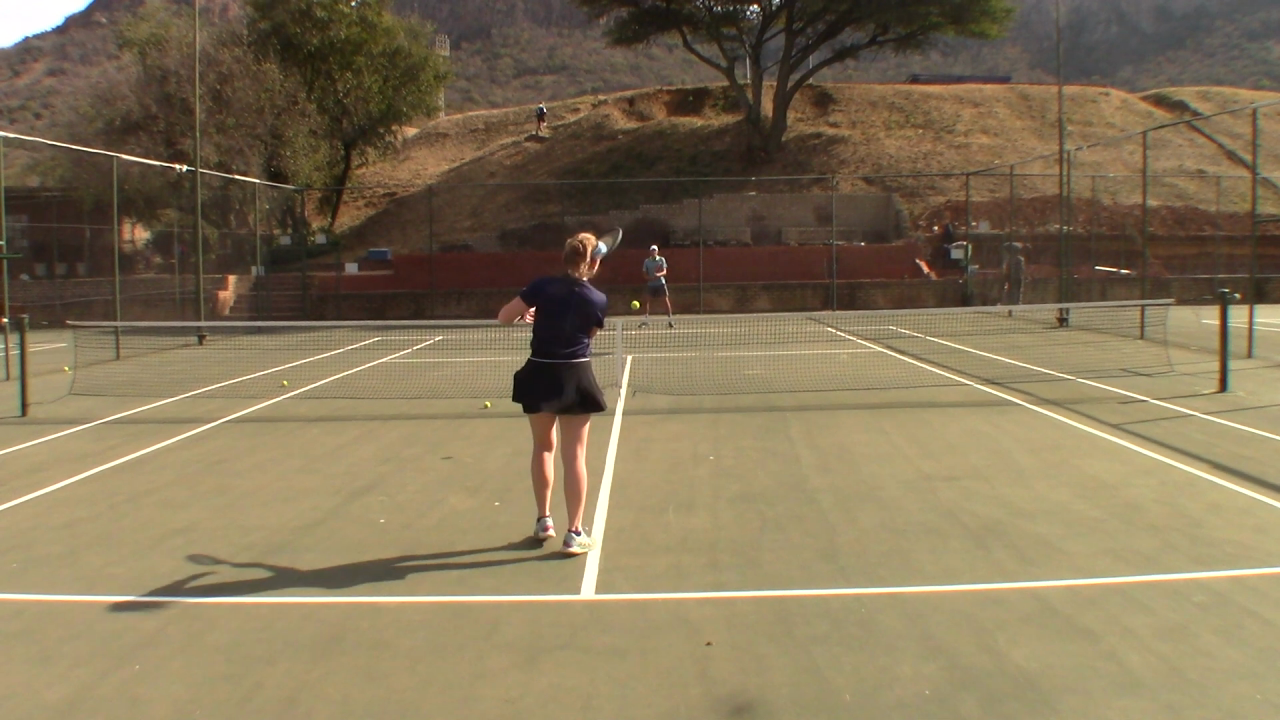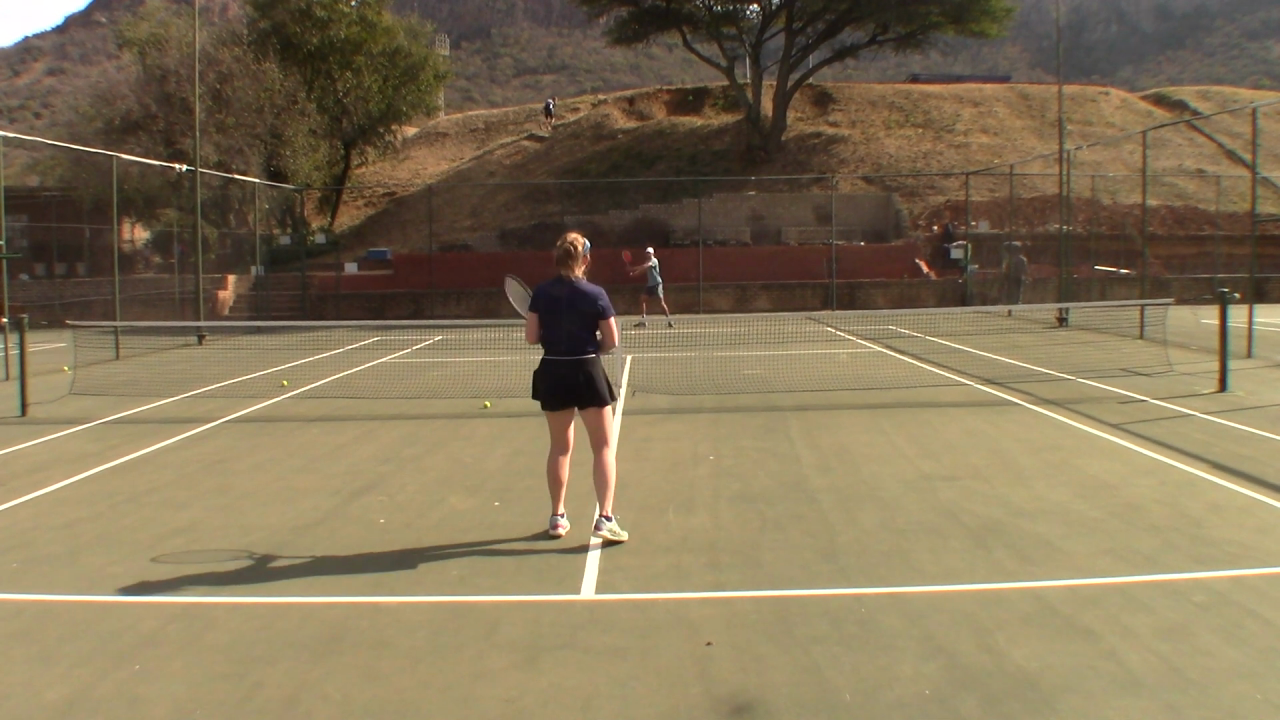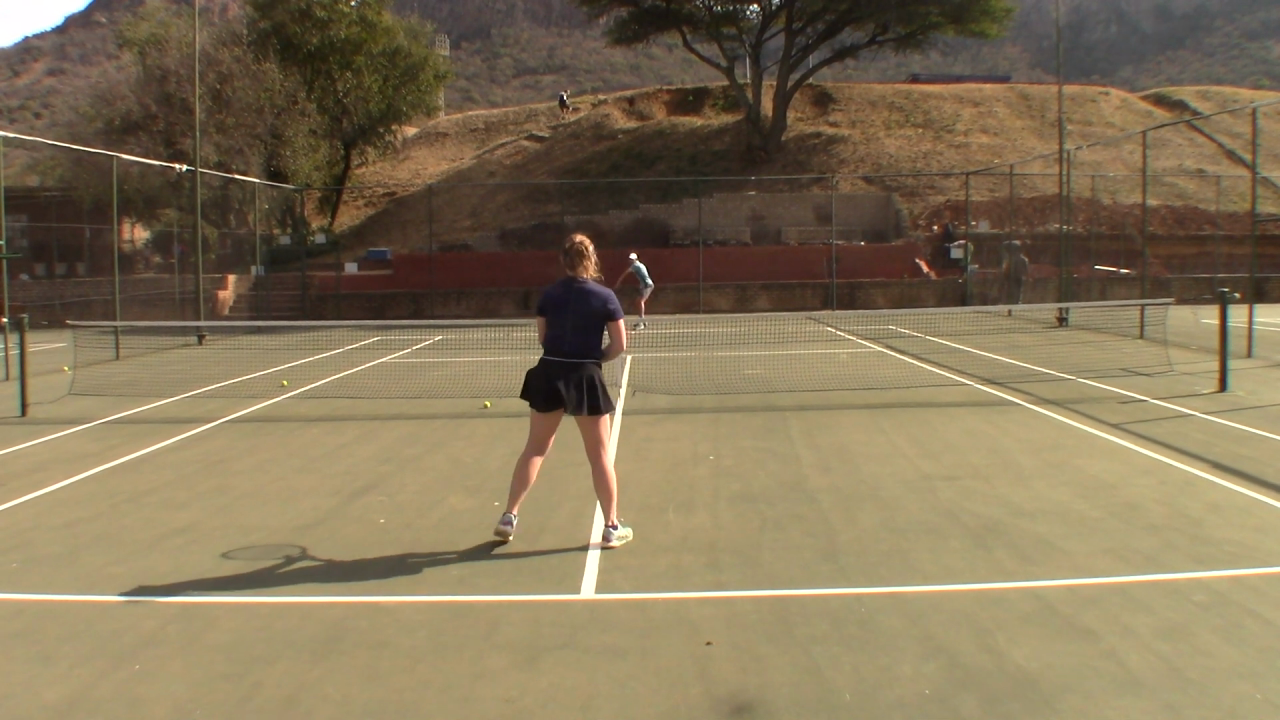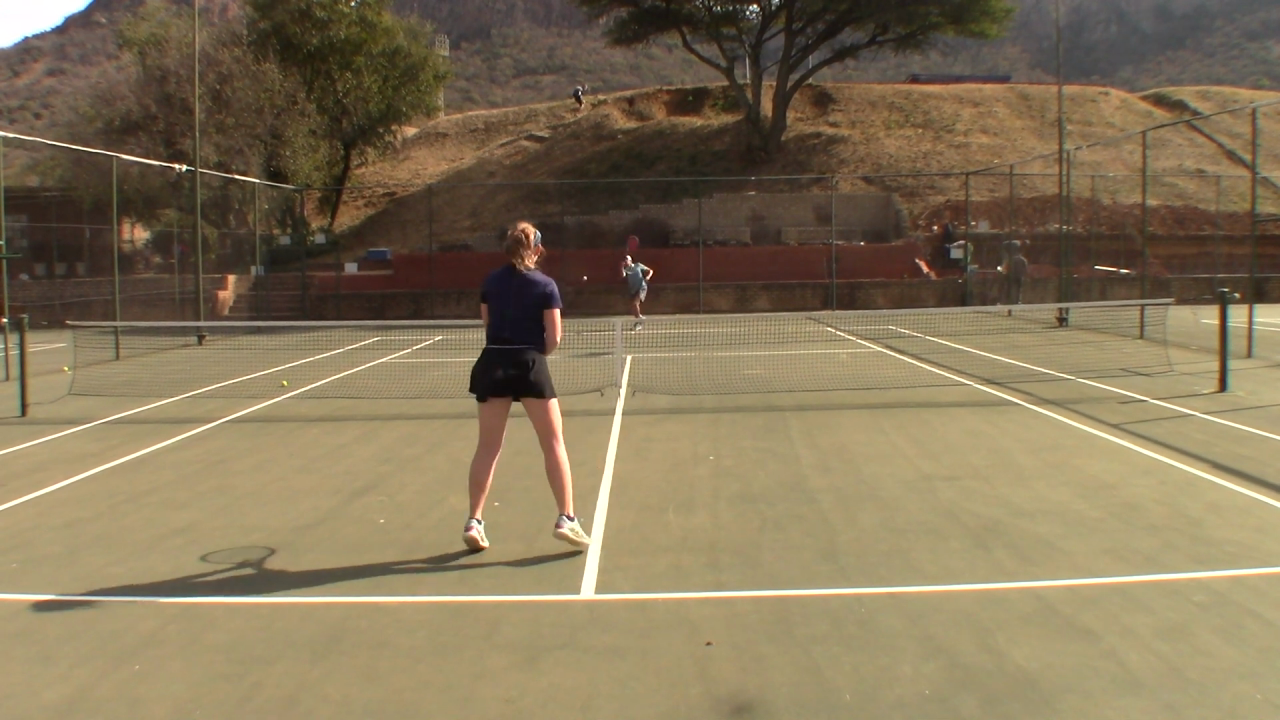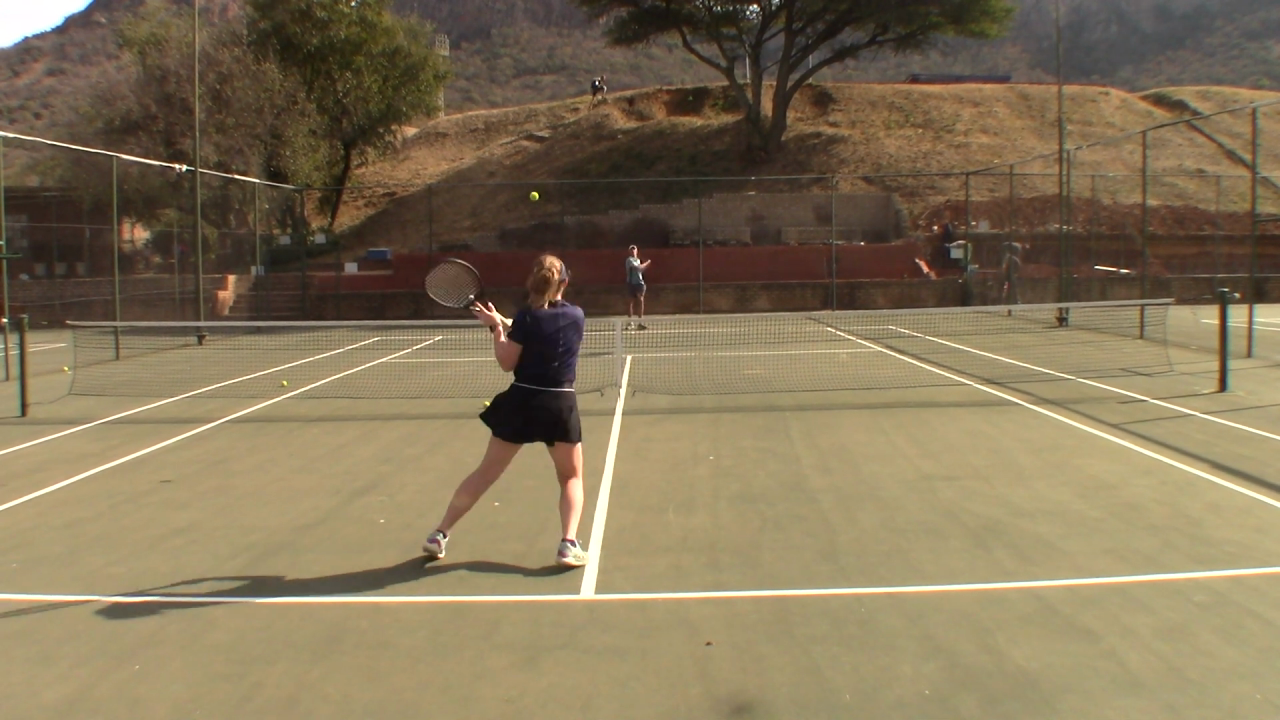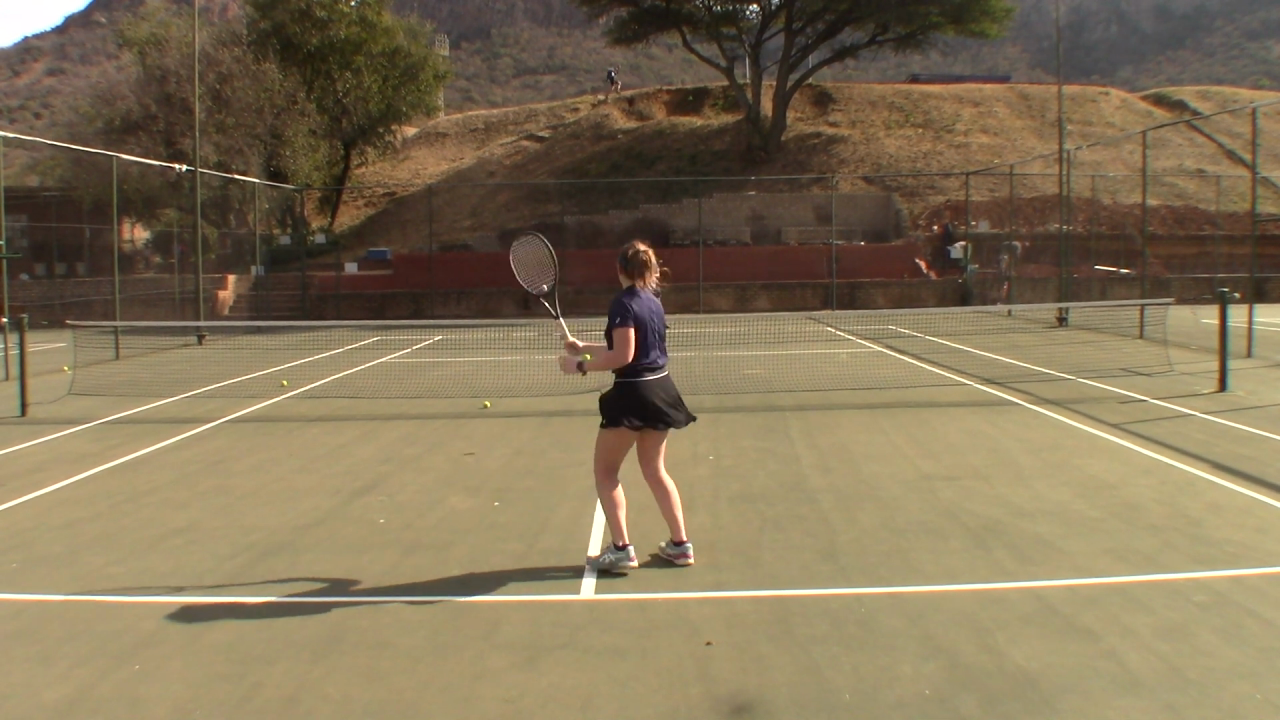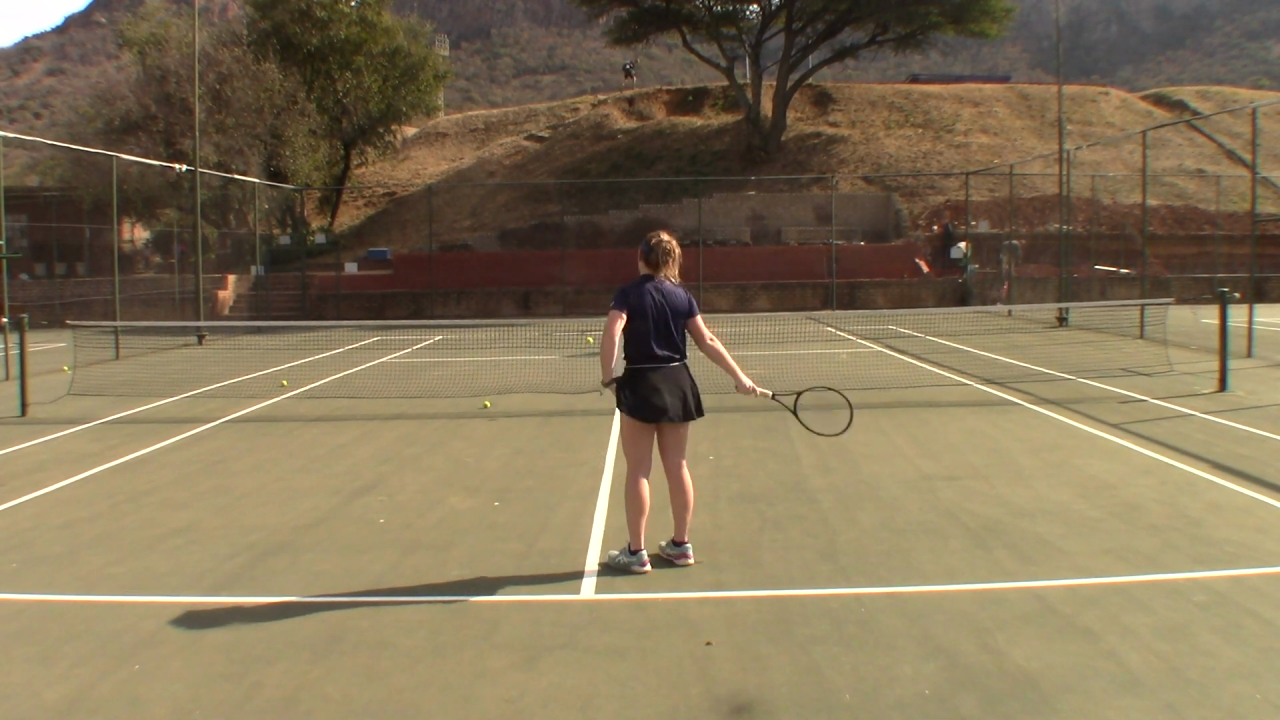
dt=0.5s
person 1, frame 1
left shoulder: (542, 287)
right shoulder: (598, 300)
left elbow: (505, 317)
left hip: (539, 375)
right hip: (576, 378)
left knee: (543, 448)
right knee: (574, 456)
left ankle: (544, 521)
right ankle: (574, 534)
person 1, frame 2
left shoulder: (541, 292)
right shoulder: (595, 295)
left elbow: (531, 337)
right elbow: (611, 342)
left hip: (552, 374)
right hip: (585, 374)
left knee: (560, 447)
right knee: (604, 448)
left ankle: (557, 517)
right ankle: (605, 519)
person 1, frame 3
left shoulder: (549, 294)
right shoulder: (604, 296)
left elbow: (542, 338)
right elbow: (619, 345)
left hip: (548, 374)
right hip: (585, 378)
left knee: (535, 450)
right knee: (600, 455)
left ankle: (509, 517)
right ankle: (612, 527)
person 1, frame 4
left shoulder: (492, 280)
right shoulder: (545, 285)
left elbow: (487, 324)
right elbow: (554, 337)
left hip: (492, 363)
right hip: (530, 365)
left knee: (487, 448)
right knee: (553, 446)
left ankle: (475, 523)
right ankle: (567, 519)
person 1, frame 5
left shoulder: (527, 318)
right shoulder: (577, 316)
left elbow: (506, 363)
left wrist: (497, 328)
right wrist: (504, 321)
left hip: (521, 402)
right hip: (561, 406)
left knee: (485, 474)
right knee: (571, 478)
left ankle: (439, 535)
right ankle: (569, 545)
person 1, frame 6
left shoulder: (622, 305)
right shoulder: (654, 303)
left elbow: (623, 356)
left wrist: (581, 364)
right wrist: (585, 347)
left hip: (631, 395)
right hip: (660, 391)
left knee: (605, 472)
right knee: (655, 471)
left ankle: (621, 548)
right ankle: (681, 543)
person 1, frame 7
left shoulder: (628, 294)
right shoulder: (681, 296)
left elbow: (611, 337)
right elbow: (707, 341)
left wrist: (608, 378)
right wrist: (739, 377)
left hip: (641, 384)
right hip: (677, 382)
left knee: (637, 471)
right knee: (677, 467)
left ankle: (636, 552)
right ankle: (681, 544)
